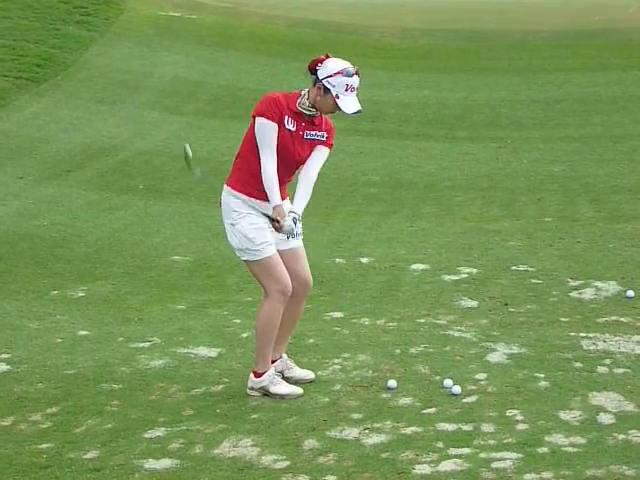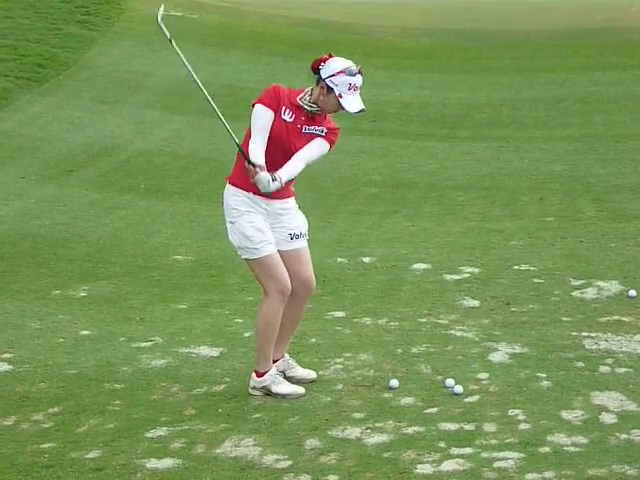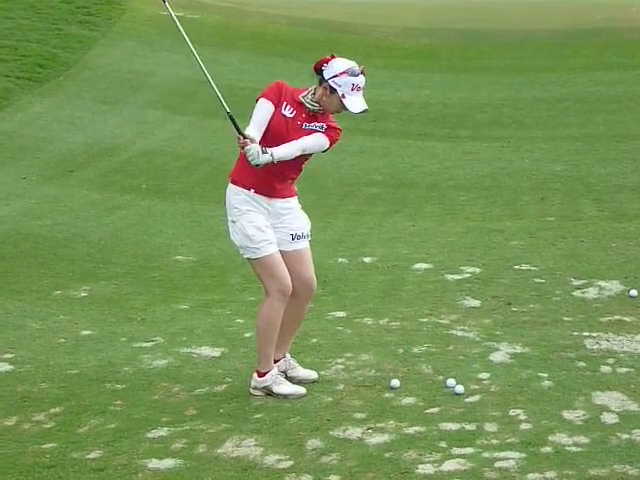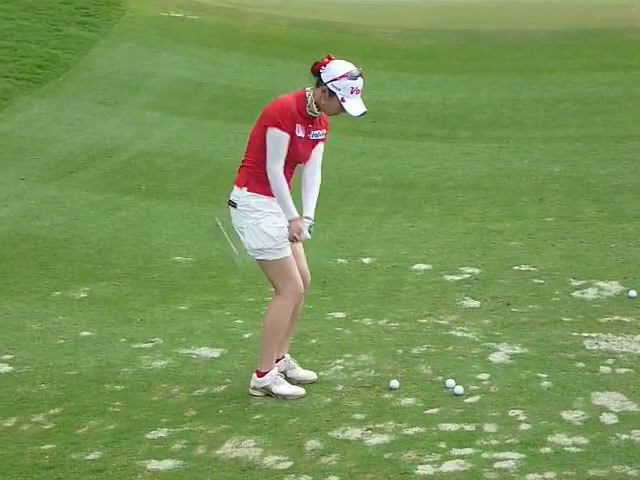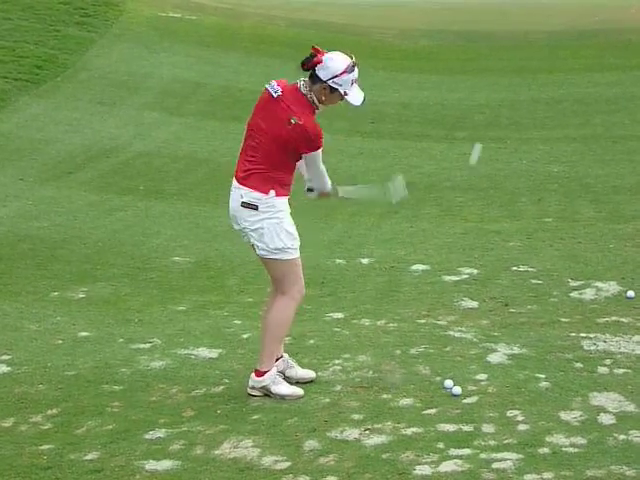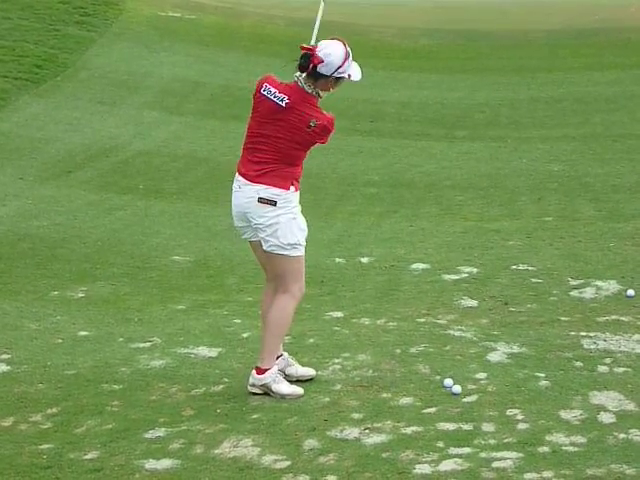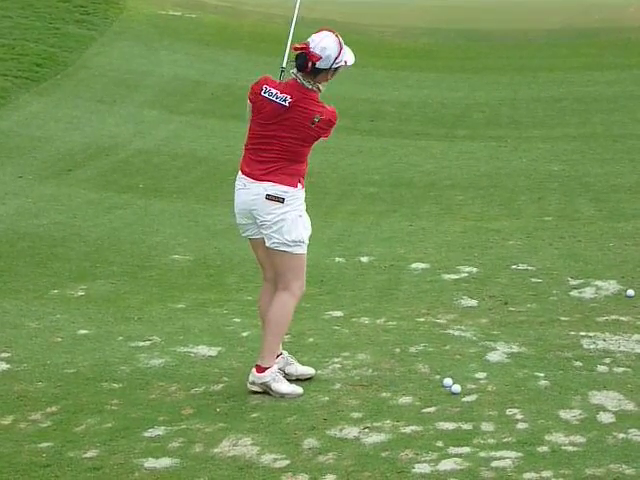
dt=0.2s
person 1, frame 1
left shoulder: (324, 129)
right shoulder: (274, 104)
left elbow: (308, 174)
right elbow: (266, 160)
left wrist: (293, 213)
right wrist: (277, 205)
left hip: (276, 207)
right hip: (243, 205)
left knee: (302, 284)
right knee: (279, 288)
left ankle: (277, 359)
right ankle: (260, 375)
person 1, frame 2
left shoulder: (327, 130)
right shoulder: (276, 96)
left elbow: (301, 160)
right elbow: (255, 143)
left wrist: (275, 179)
right wrist: (258, 167)
left hip: (281, 204)
right hip: (245, 201)
left knee: (304, 285)
right knee: (279, 287)
left ankle: (278, 358)
right ankle: (262, 375)
person 1, frame 3
left shoulder: (329, 129)
right shoulder: (279, 92)
left elbow: (297, 148)
right elbow: (253, 131)
left wrist: (265, 154)
right wrist: (251, 138)
left hip: (284, 204)
right hip: (247, 200)
left knee: (305, 285)
right knee: (280, 288)
left ankle: (280, 358)
right ankle: (264, 375)
person 1, frame 4
left shoulder: (320, 125)
right shoulder: (284, 110)
left elbow: (311, 173)
right elbow: (273, 171)
left wrist: (306, 219)
right wrist: (292, 217)
left hip: (277, 204)
right hip: (255, 203)
left knee: (300, 282)
right knee: (289, 289)
left ankle: (279, 358)
right ankle: (263, 375)
person 1, frame 5
left shoulder: (277, 89)
right shoulder: (307, 128)
right elbow: (314, 172)
left wrist: (315, 182)
right wrist: (325, 187)
left hip: (246, 196)
right hip: (265, 205)
left knee: (283, 283)
right knee: (292, 290)
left ankle: (275, 358)
right ankle: (262, 375)
person 1, frame 6
left shoulder: (266, 86)
right shoulder: (322, 123)
left hip: (243, 192)
right hip: (275, 202)
left knee: (275, 280)
right knee: (292, 288)
left ankle: (275, 356)
right ankle: (263, 373)
person 1, frame 7
left shoulder: (262, 87)
right shoulder: (325, 116)
left hip: (246, 190)
right hip: (280, 199)
left knee: (272, 280)
right knee: (292, 287)
left ankle: (275, 355)
right ankle: (263, 370)
